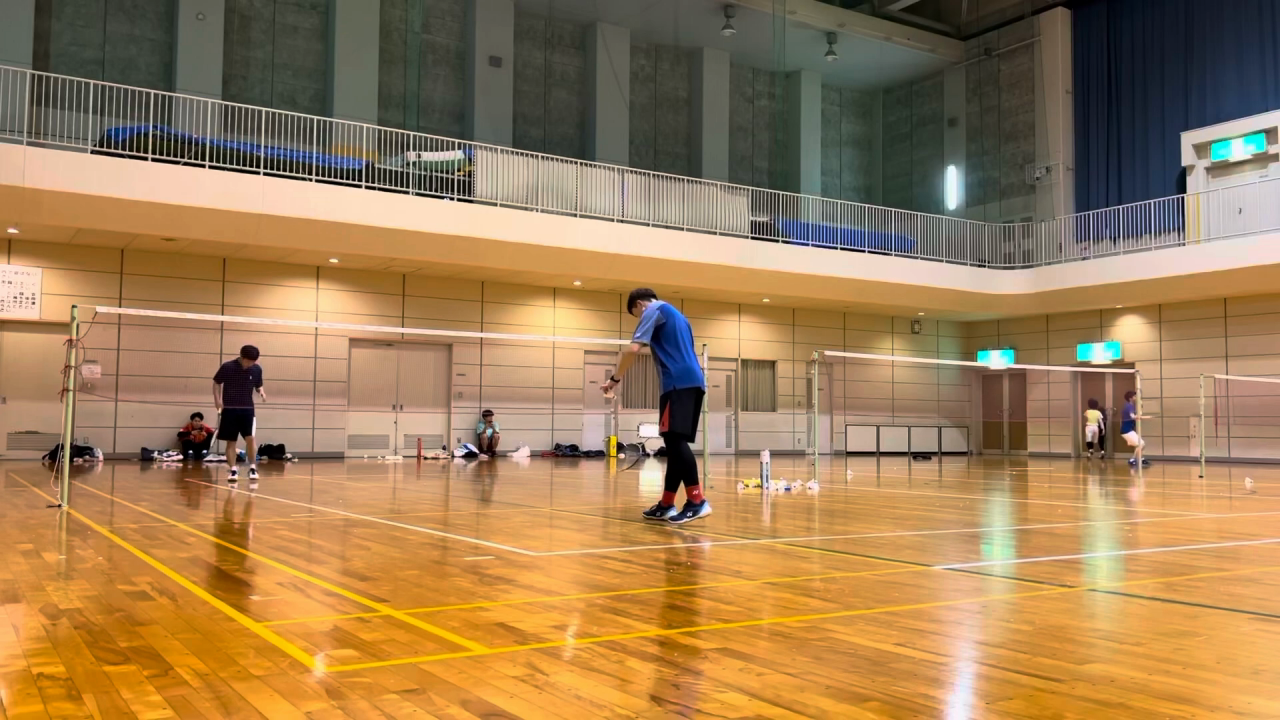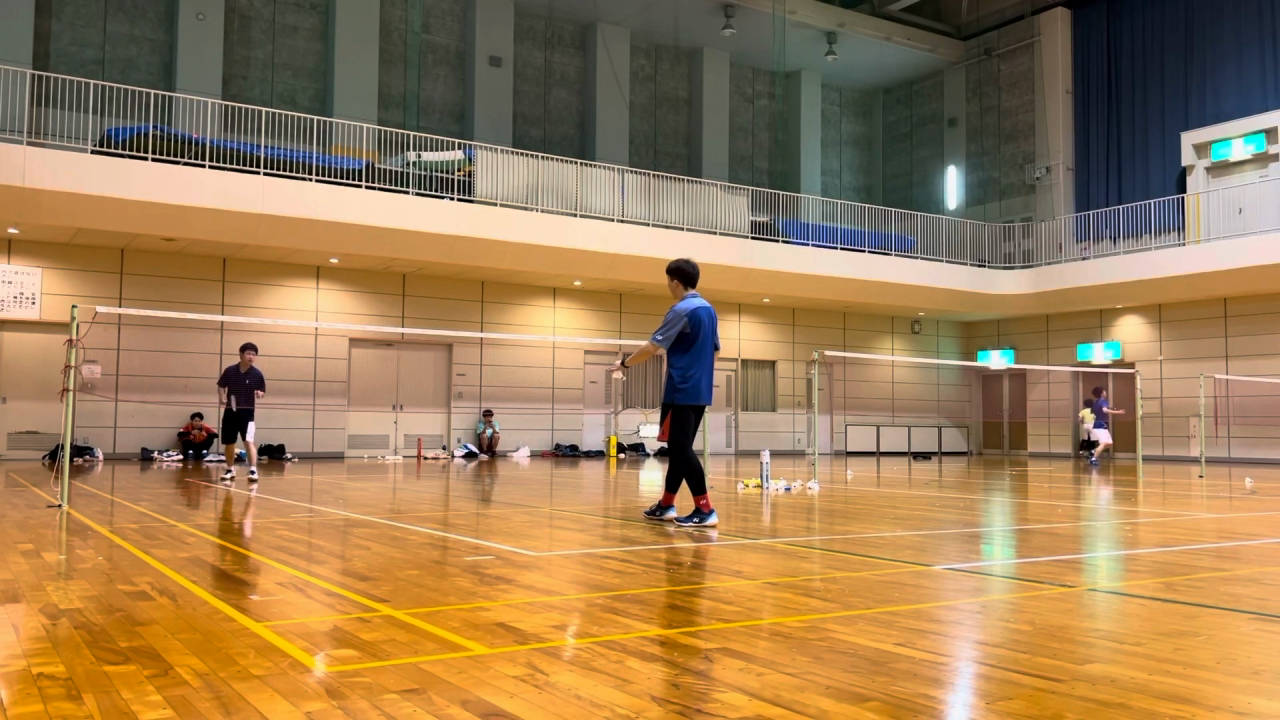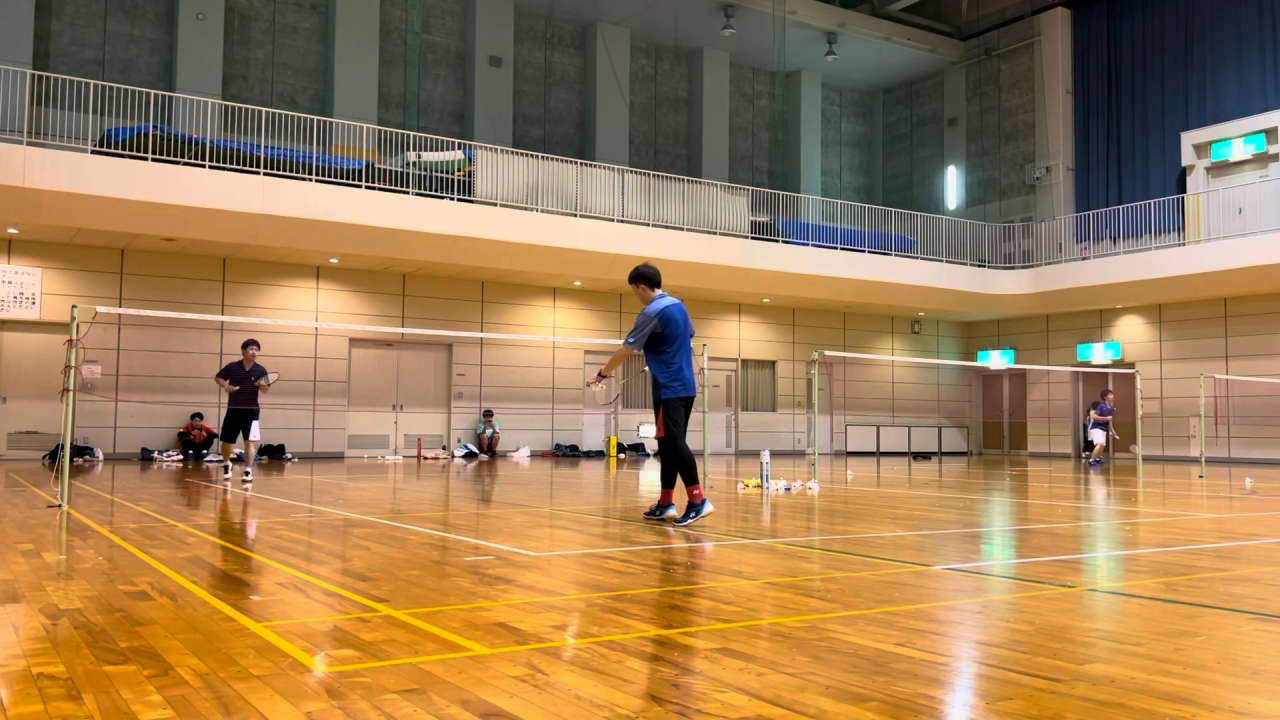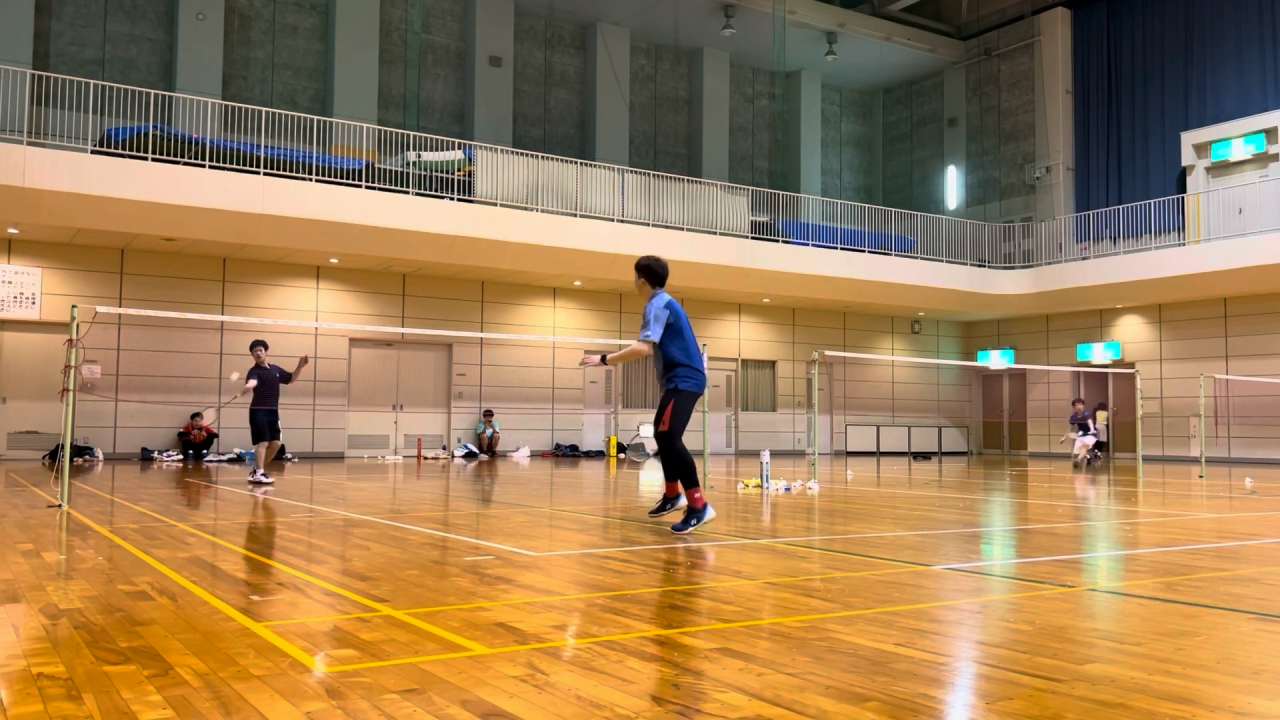
dt=1s
person 1, frame 1
left shoulder: (654, 310)
right shoulder: (677, 316)
left elbow: (634, 348)
left wrist: (615, 378)
left hip: (679, 382)
right hip: (693, 382)
left knee: (675, 439)
right knee: (675, 442)
left ankle: (697, 501)
right ankle: (666, 504)
person 1, frame 2
left shoulder: (682, 310)
right shoulder: (708, 310)
left elbow: (652, 347)
right elbow: (715, 350)
left wrist: (624, 363)
left hip: (681, 392)
right hip: (700, 391)
left knee: (681, 449)
right knee: (679, 447)
left ankle: (705, 510)
right ankle: (666, 505)
person 1, frame 3
left shoulder: (652, 312)
right shoulder: (678, 306)
left elbow: (625, 350)
left wrist: (601, 375)
left hip: (669, 388)
right hip: (684, 385)
left knee: (674, 442)
right knee: (667, 443)
left ankle: (698, 500)
right ankle: (666, 503)
person 1, frame 4
left shoulder: (657, 305)
right shoulder: (666, 303)
left elbow: (644, 348)
left wrist: (603, 359)
left hip: (683, 380)
right hip: (681, 379)
left knee: (670, 439)
right knee: (662, 435)
left ankle: (698, 506)
right ankle: (673, 495)
